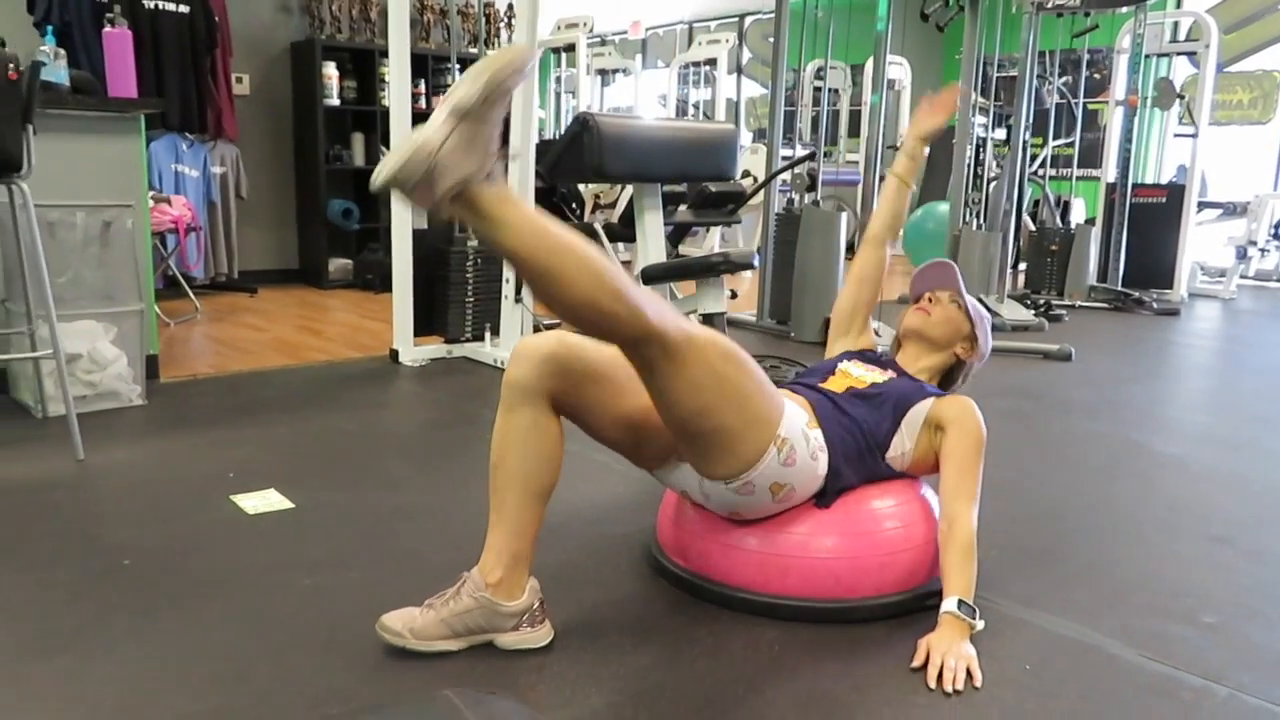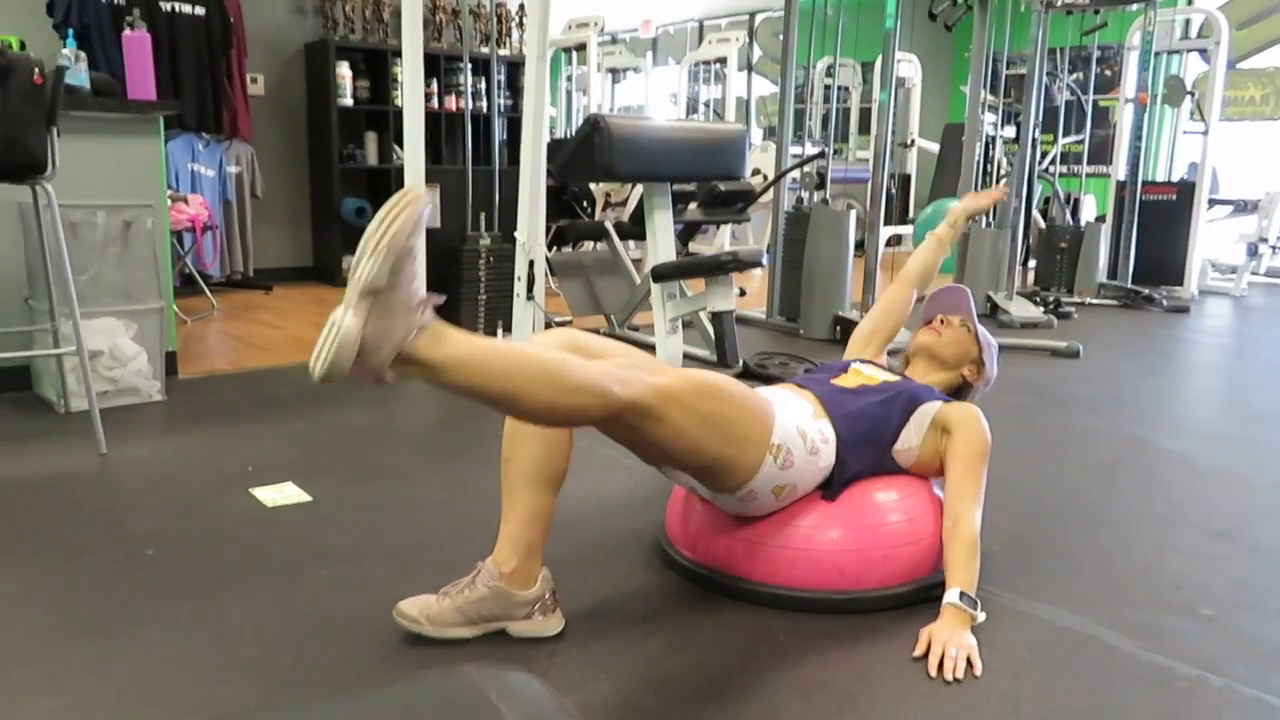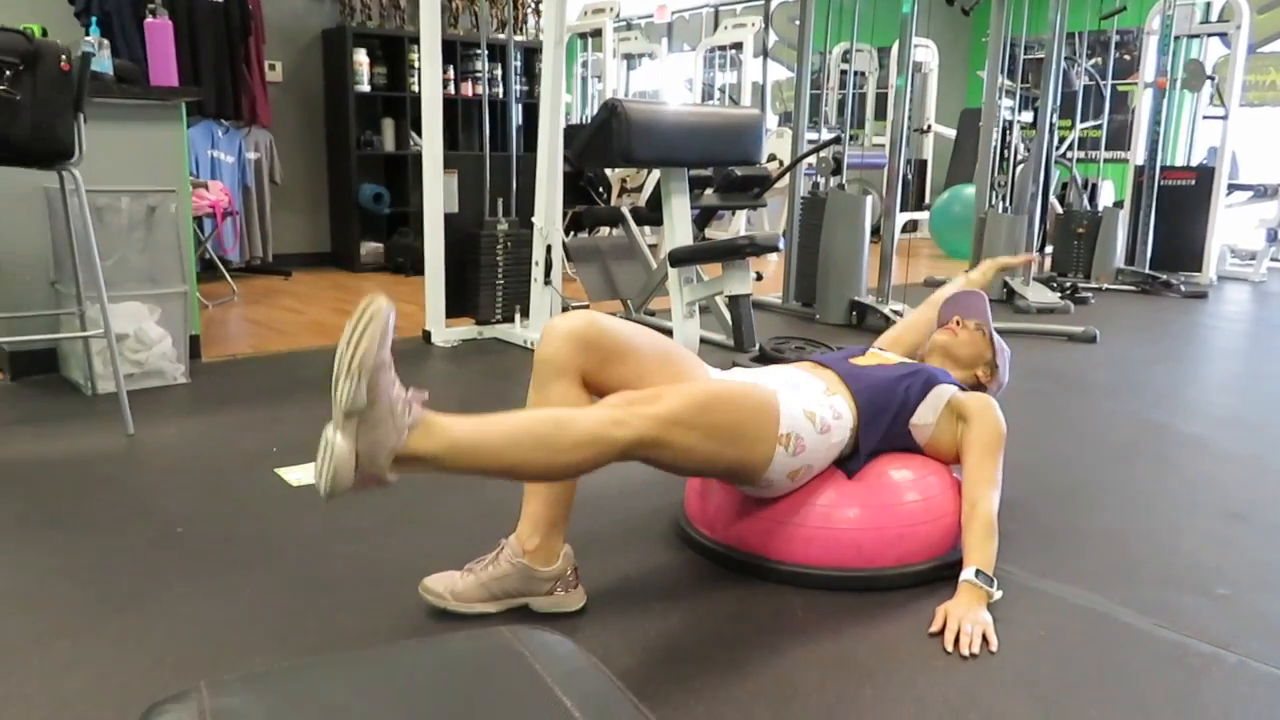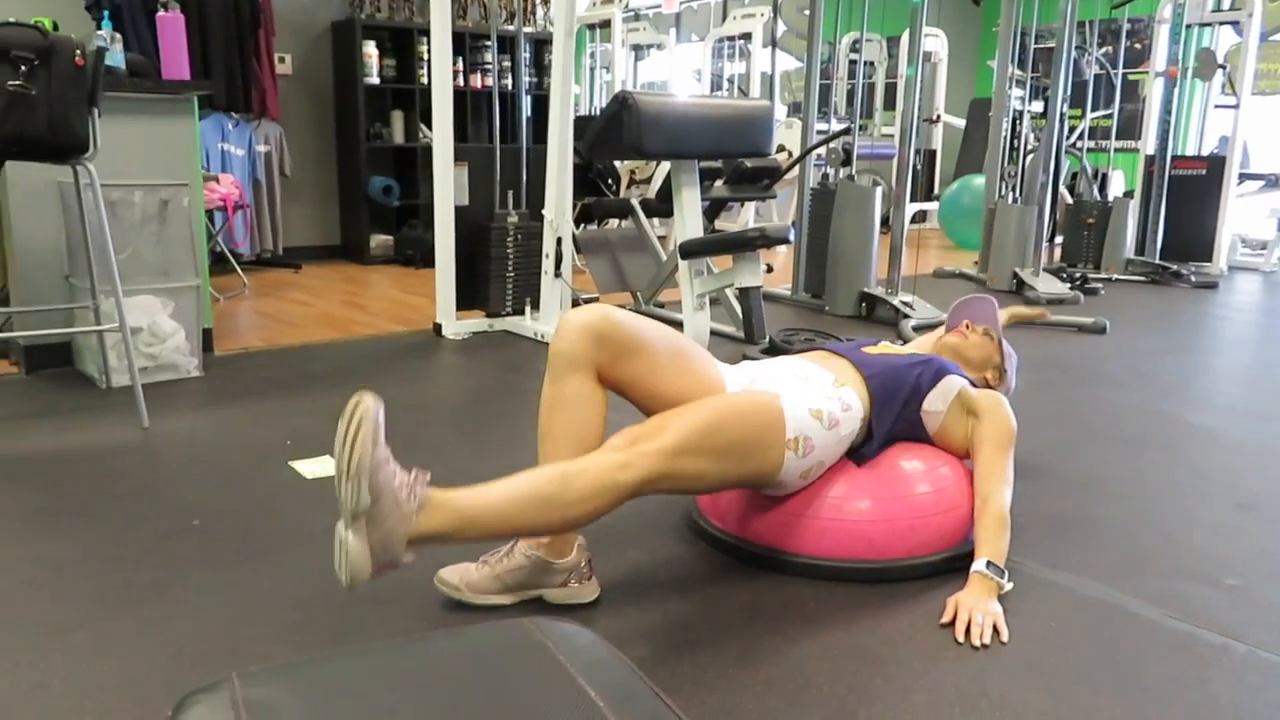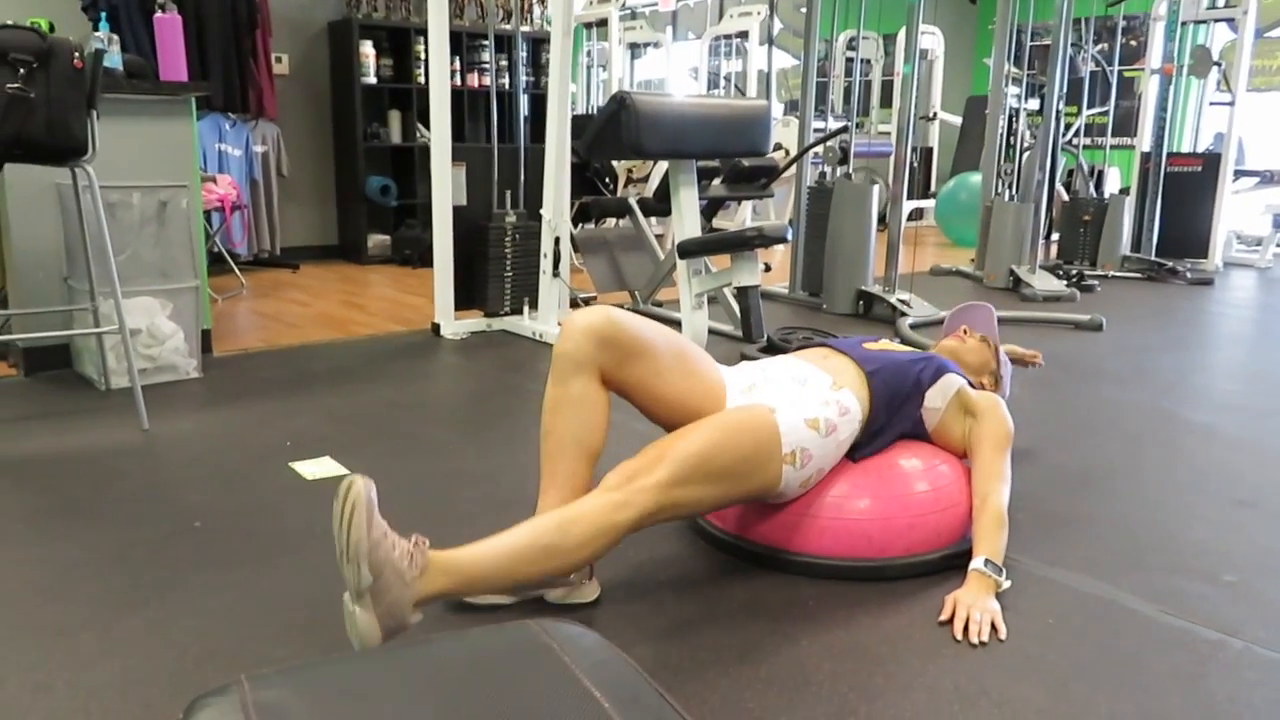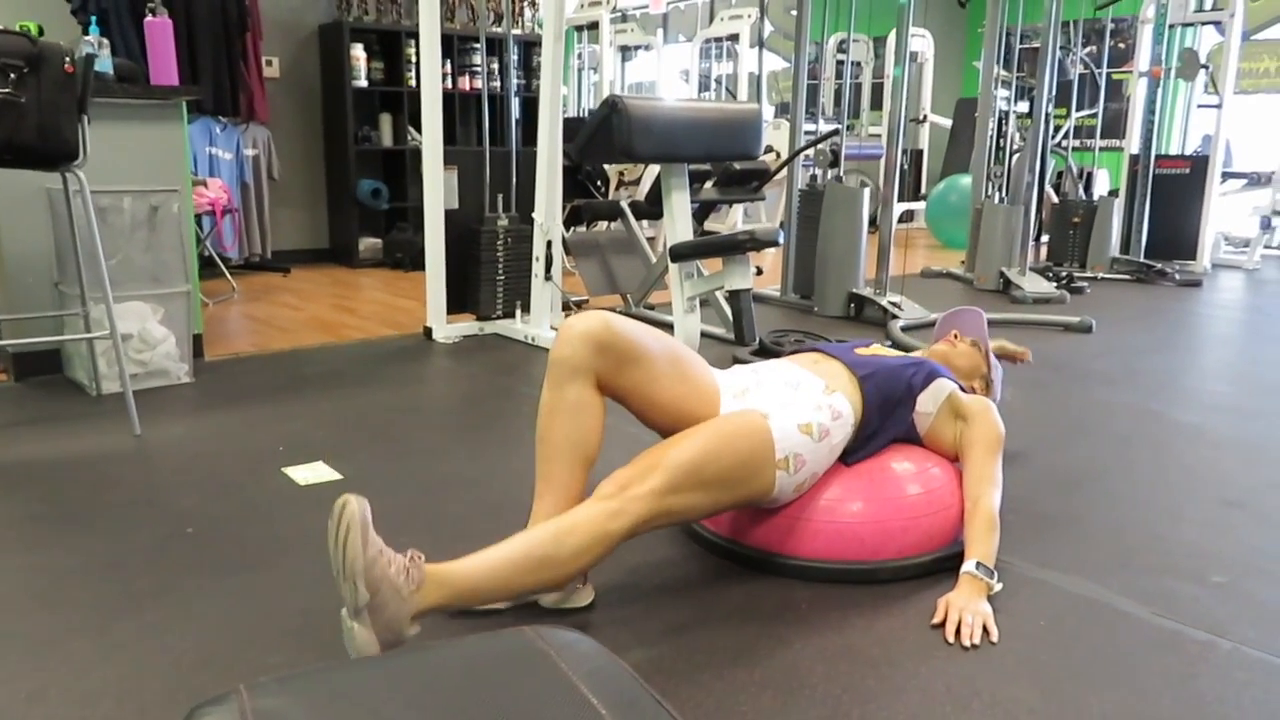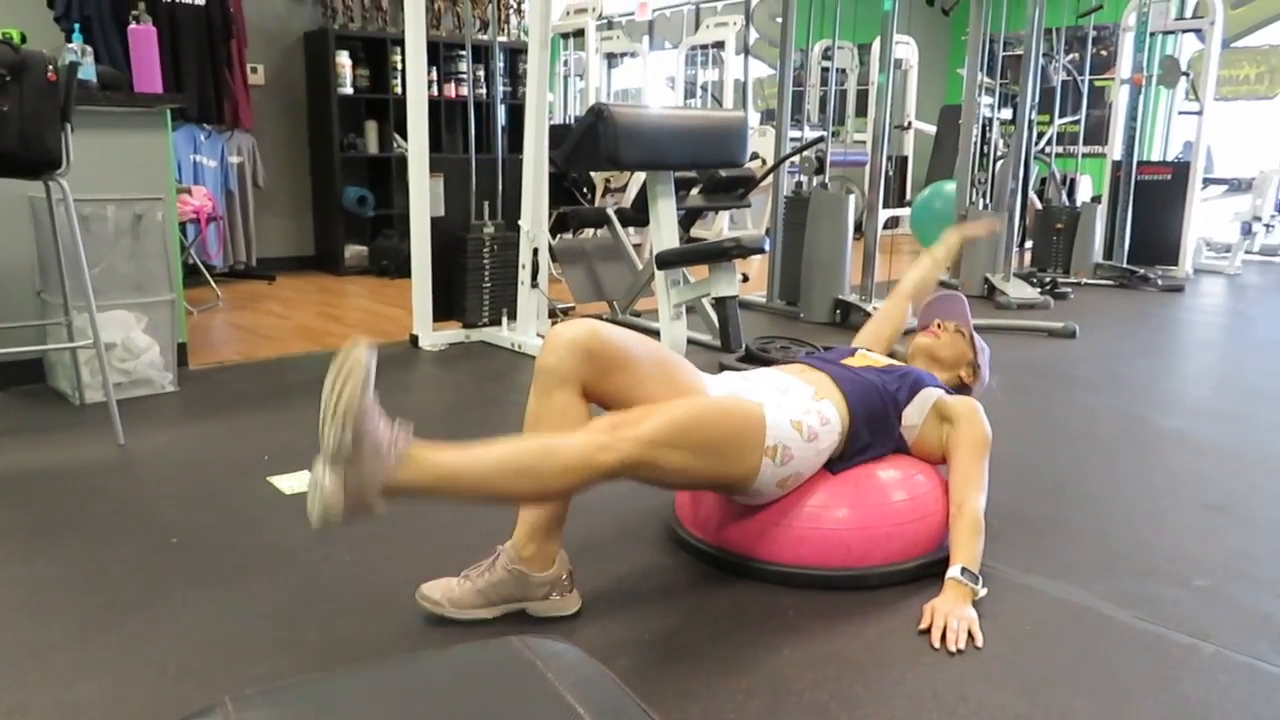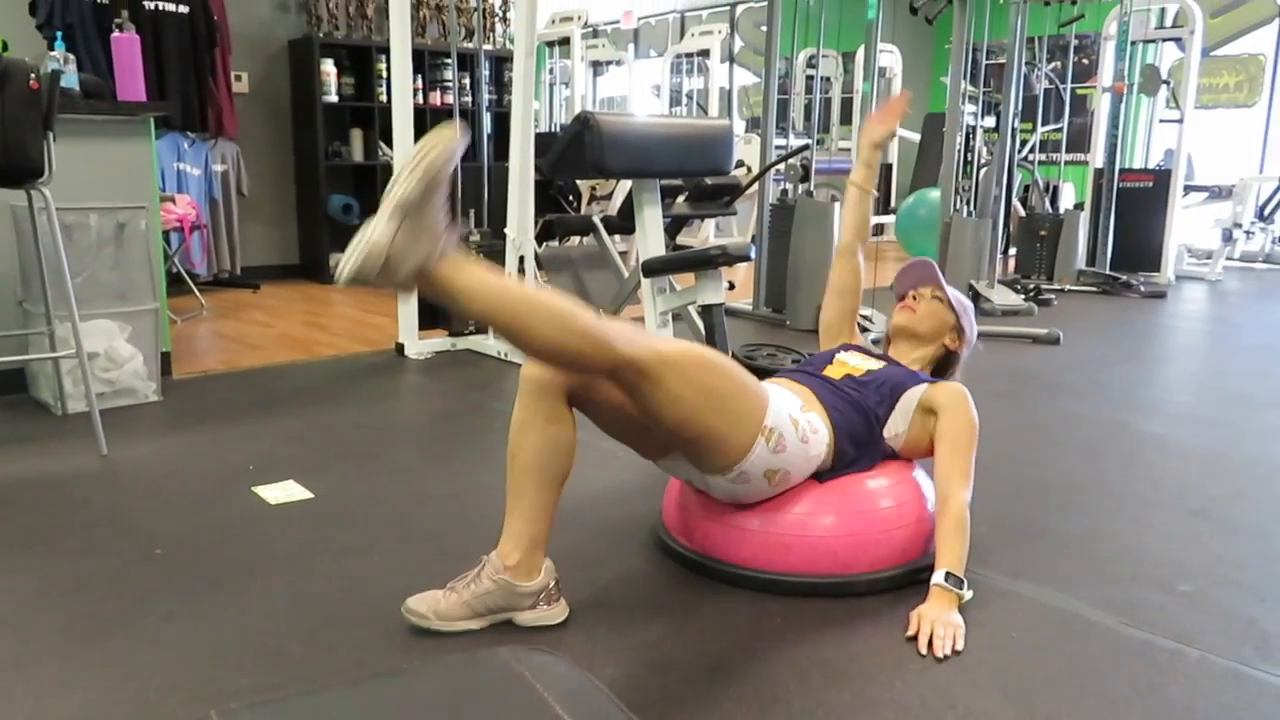
dt=0.2s
person 1, frame 1
left shoulder: (951, 413)
right shoulder: (858, 344)
left elbow: (960, 516)
right elbow: (875, 246)
left wrist: (956, 617)
right wrist: (914, 147)
left hip: (784, 451)
right hip: (709, 447)
left knee: (643, 320)
right knee: (538, 360)
left ankle: (467, 183)
right ankle: (500, 595)
person 1, frame 2
left shoulder: (957, 421)
right shoulder: (866, 364)
left elbow: (966, 514)
right elbow: (900, 290)
left wrist: (956, 610)
right wrist: (951, 223)
left hip: (790, 438)
right hip: (728, 418)
left knee: (615, 386)
right knee: (552, 351)
left ankle: (407, 338)
right ankle: (515, 583)
person 1, frame 3
left shoulder: (971, 411)
right shoulder: (888, 360)
left elbow: (982, 499)
right elbow: (925, 314)
left wrist: (975, 586)
right wrist: (974, 277)
left hip: (806, 417)
right hip: (743, 389)
left knee: (621, 422)
right knee: (570, 336)
left ankle: (402, 437)
right ankle: (538, 558)
person 1, frame 4
left shoulder: (981, 406)
right shoulder: (912, 366)
left elbow: (995, 494)
left wrist: (985, 579)
right wrist: (993, 311)
left hip: (817, 410)
right hip: (753, 380)
left knee: (631, 458)
right knee: (585, 330)
left ankle: (411, 514)
right ankle: (553, 553)
person 1, frame 5
left shoulder: (978, 406)
right shoulder: (912, 363)
left elbow: (992, 492)
left wrist: (983, 577)
right wrist: (985, 339)
left hip: (814, 414)
right hip: (751, 382)
left knee: (632, 491)
right knee: (589, 332)
left ankle: (417, 579)
right ankle: (551, 537)
person 1, frame 6
left shoulder: (971, 410)
right shoulder: (899, 362)
left elbow: (986, 497)
left wrist: (975, 579)
right wrist: (975, 326)
left hip: (811, 418)
right hip: (746, 385)
left knee: (626, 495)
right knee: (586, 335)
left ankle: (408, 593)
right ankle: (549, 558)
person 1, frame 7
left shoulder: (954, 411)
right shoulder: (873, 363)
left elbow: (967, 502)
right elbow: (895, 309)
left wrist: (960, 583)
right wrist: (942, 250)
left hip: (796, 423)
right hip: (742, 390)
left knee: (613, 440)
right knee: (574, 342)
left ankle: (392, 468)
right ankle: (535, 565)
person 1, frame 8
left shoulder: (943, 399)
right shoulder: (852, 351)
left elbow: (956, 500)
right elbow: (851, 246)
left wrist: (945, 593)
right wrist: (869, 154)
left hip: (779, 442)
right hip: (714, 439)
left knee: (624, 352)
right knee: (556, 361)
left ankle: (429, 262)
right ankle: (520, 575)
